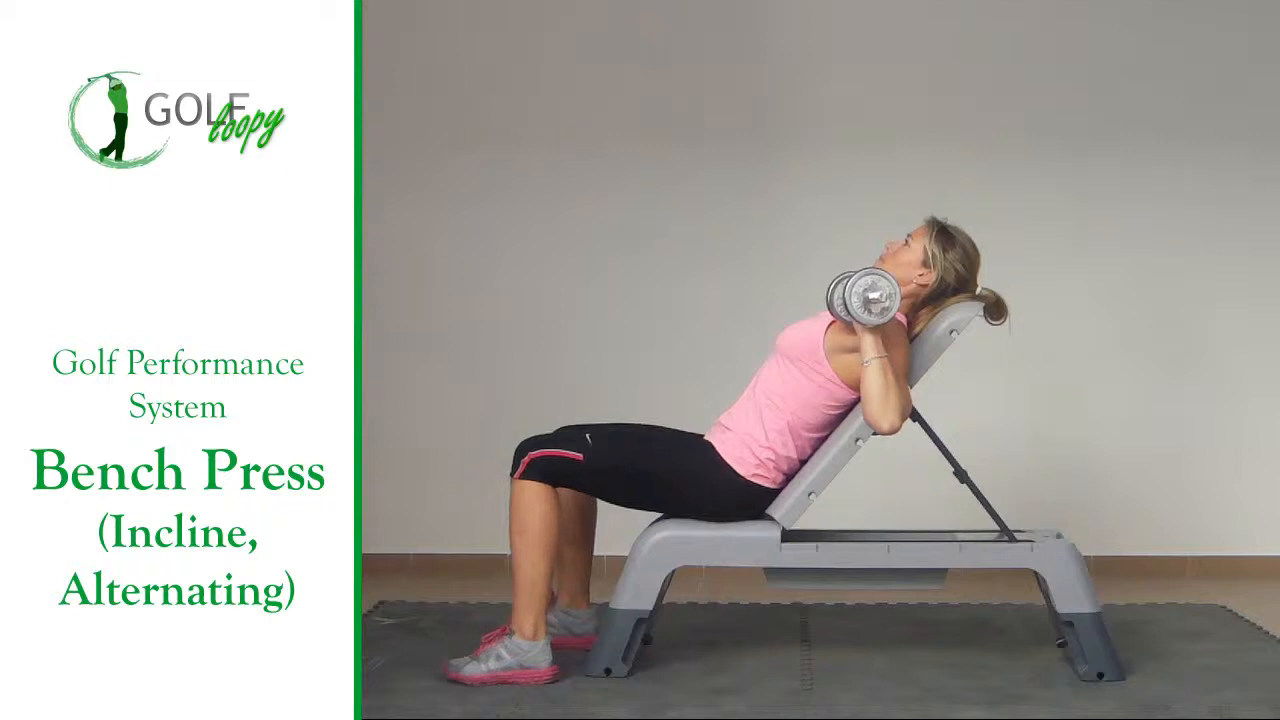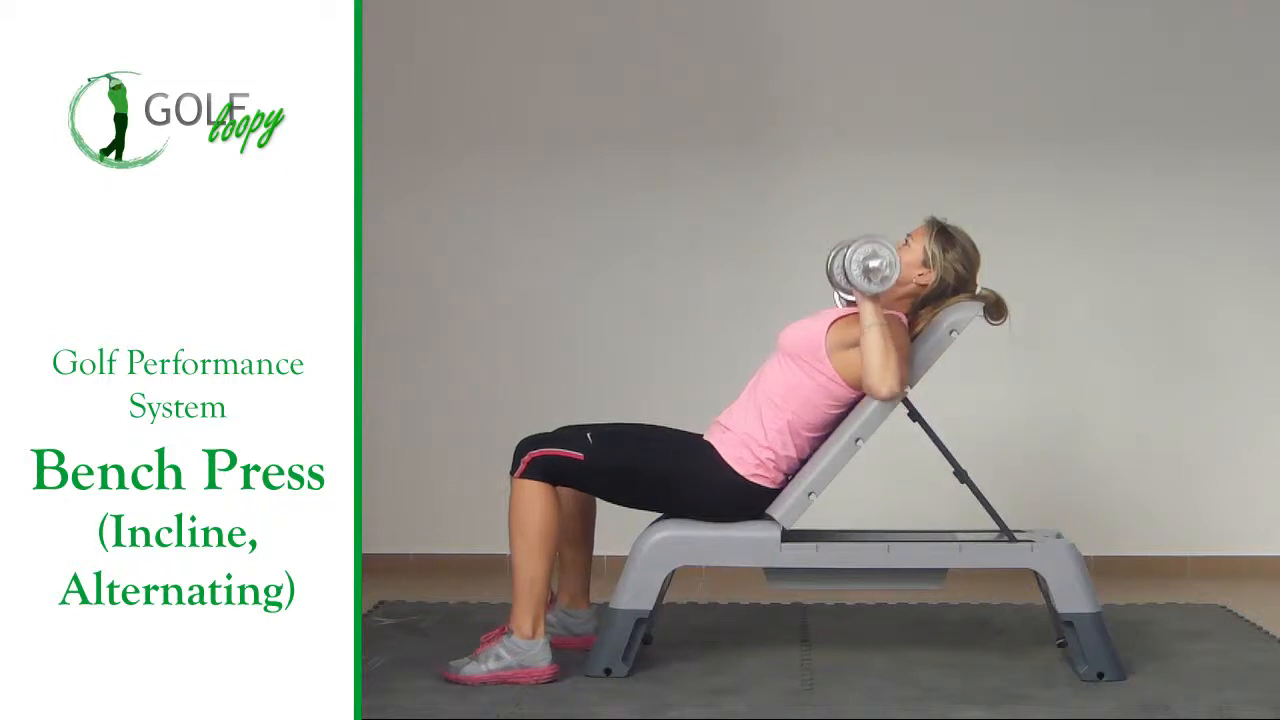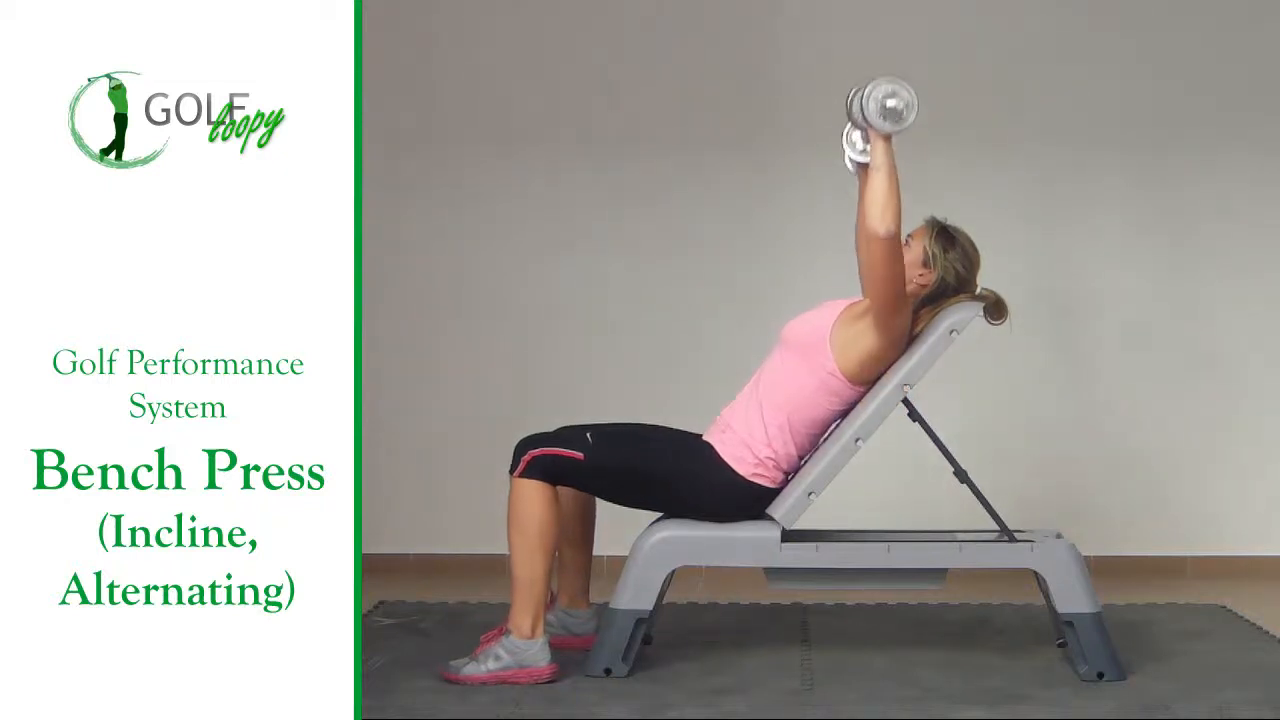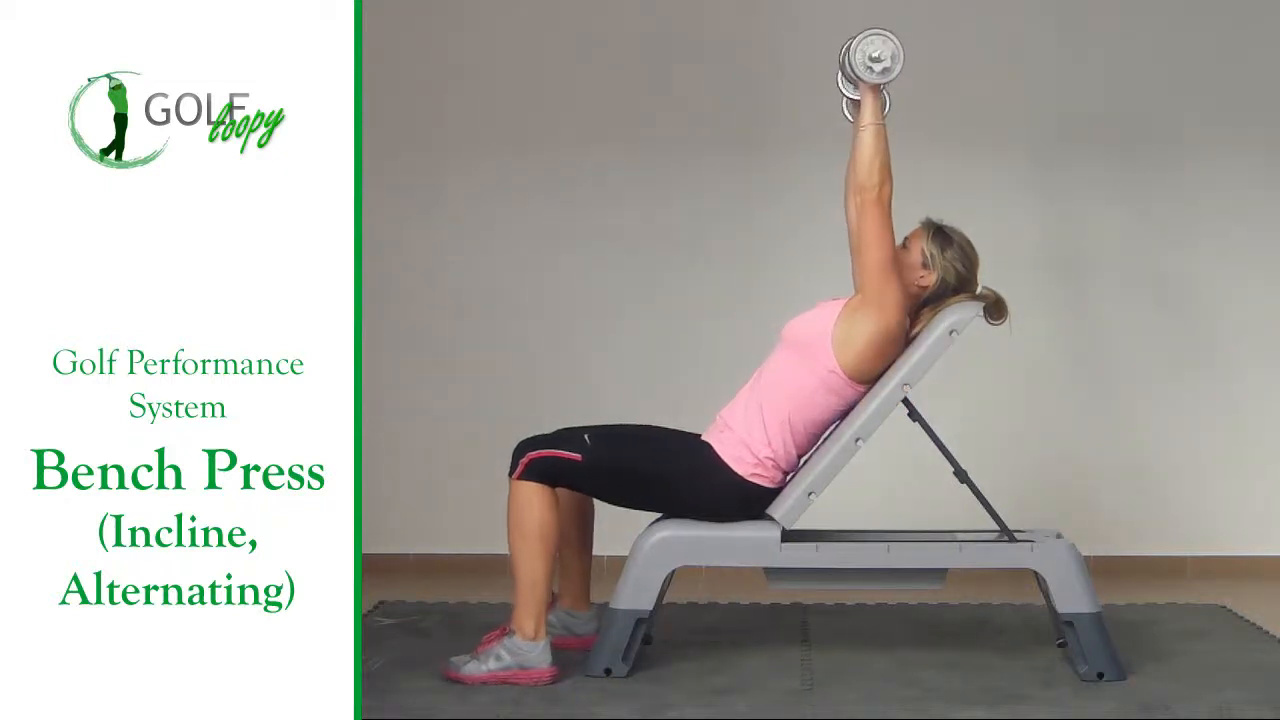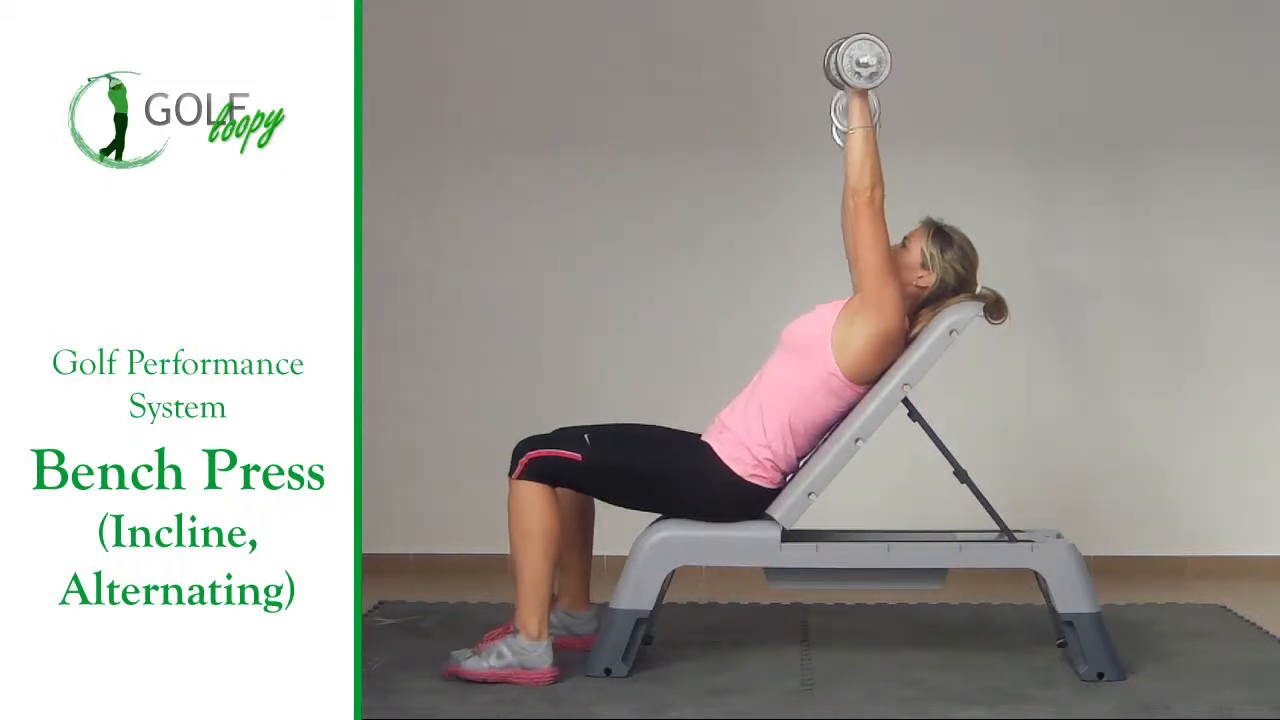
dt=0.5s
person 1, frame 1
left shoulder: (888, 335)
right shoulder: (879, 325)
left elbow: (886, 419)
left wrist: (869, 335)
right wrist: (866, 328)
left hip: (730, 476)
right hip: (729, 458)
left knee: (536, 460)
right knee: (564, 451)
left ankle: (526, 644)
right ankle: (571, 612)
person 1, frame 2
left shoulder: (889, 331)
right shoulder: (879, 322)
left elbow: (885, 387)
left wrist: (868, 302)
right wrist: (862, 298)
left hip: (729, 475)
right hip: (730, 461)
left knee: (537, 457)
right knee: (565, 449)
left ankle: (525, 643)
right ankle: (572, 612)
person 1, frame 3
left shoulder: (888, 325)
right shoulder: (876, 317)
left elbow: (879, 234)
right elbow: (878, 235)
left wrist: (881, 146)
right wrist: (870, 170)
left hip: (729, 478)
right hip: (729, 464)
left knee: (536, 457)
right knee: (561, 450)
left ankle: (525, 644)
right ankle: (572, 613)
person 1, frame 4
left shoulder: (884, 317)
right shoulder: (872, 316)
left elbow: (871, 197)
right elbow: (862, 203)
left wrist: (872, 99)
right wrist: (864, 112)
left hip: (729, 478)
right hip: (728, 463)
left knee: (534, 460)
right knee: (560, 454)
left ankle: (526, 644)
right ankle: (574, 613)
person 1, frame 5
left shoulder: (884, 318)
right shoulder: (872, 316)
left elbow: (865, 197)
right elbow: (855, 214)
left wrist: (859, 98)
right wrist: (853, 113)
left hip: (730, 478)
right hip: (728, 461)
left knee: (535, 459)
right knee: (564, 448)
left ankle: (529, 645)
right ankle: (574, 613)
